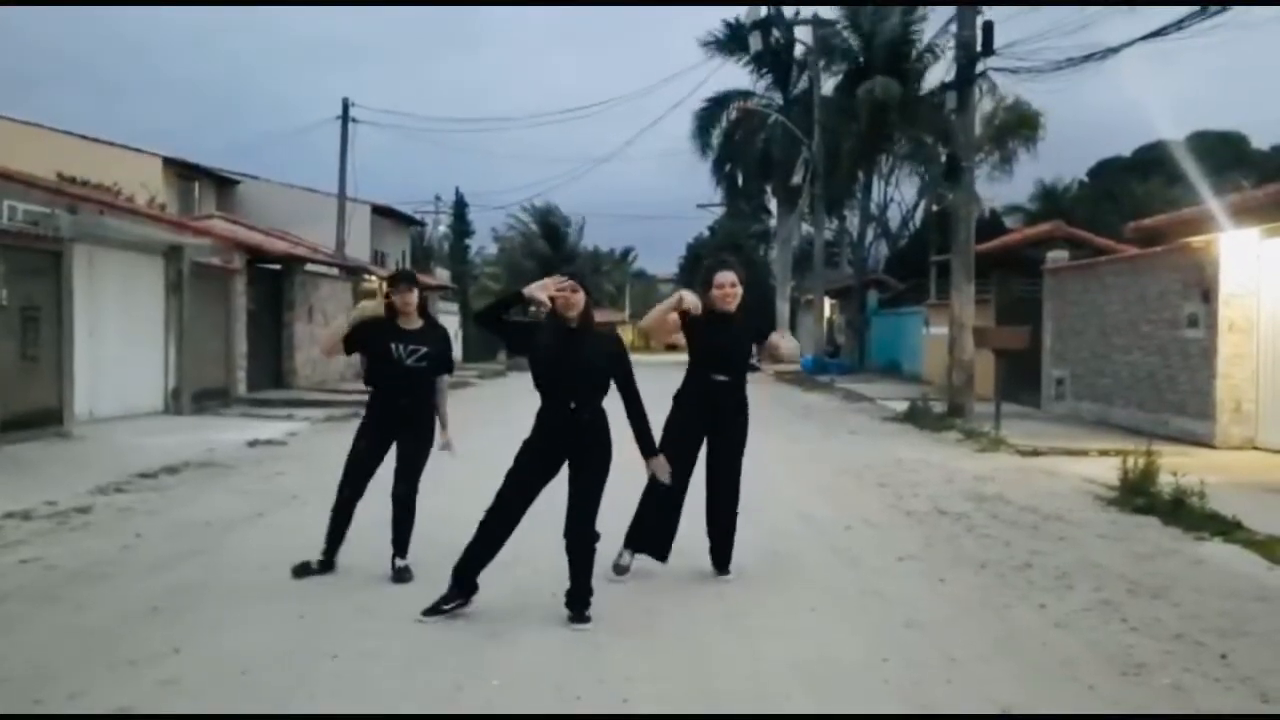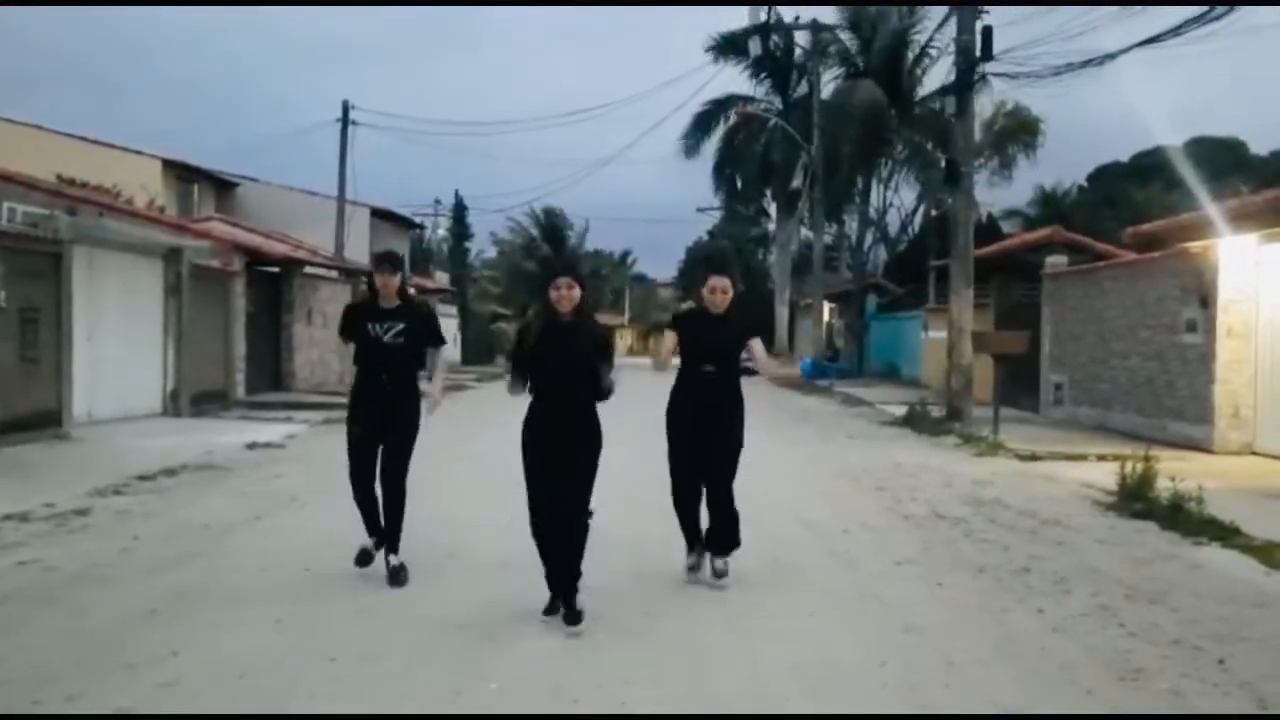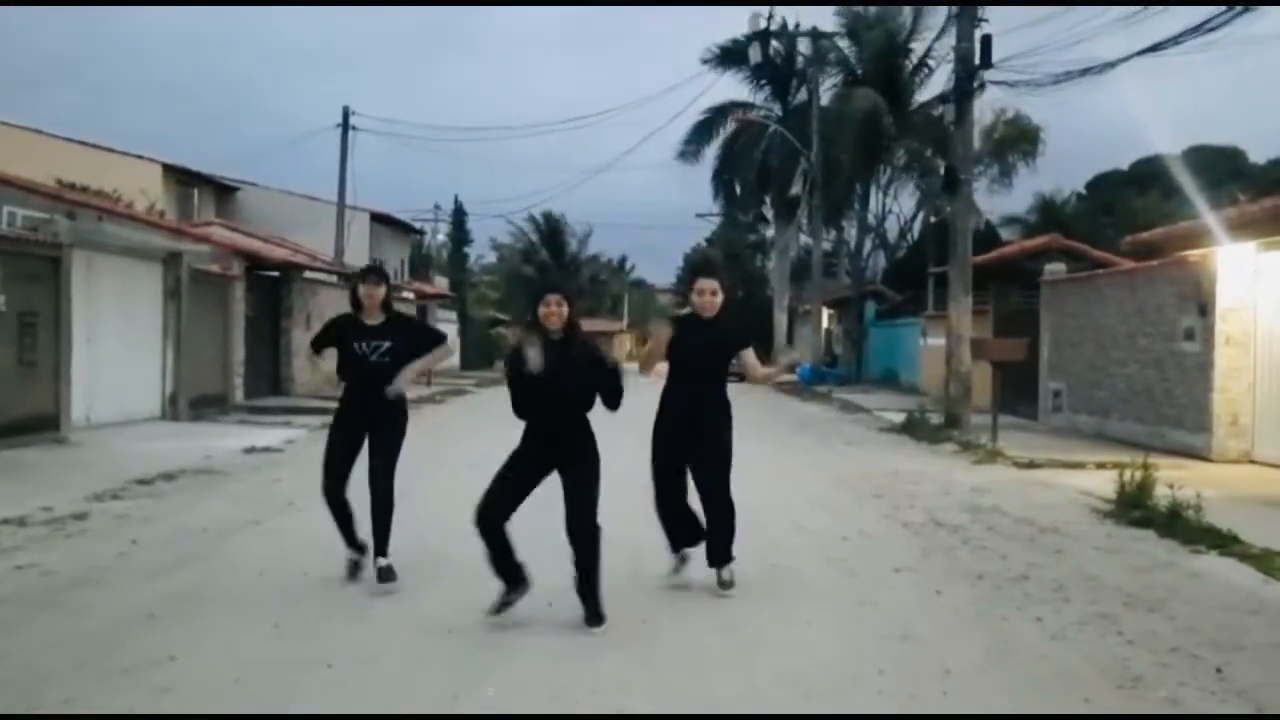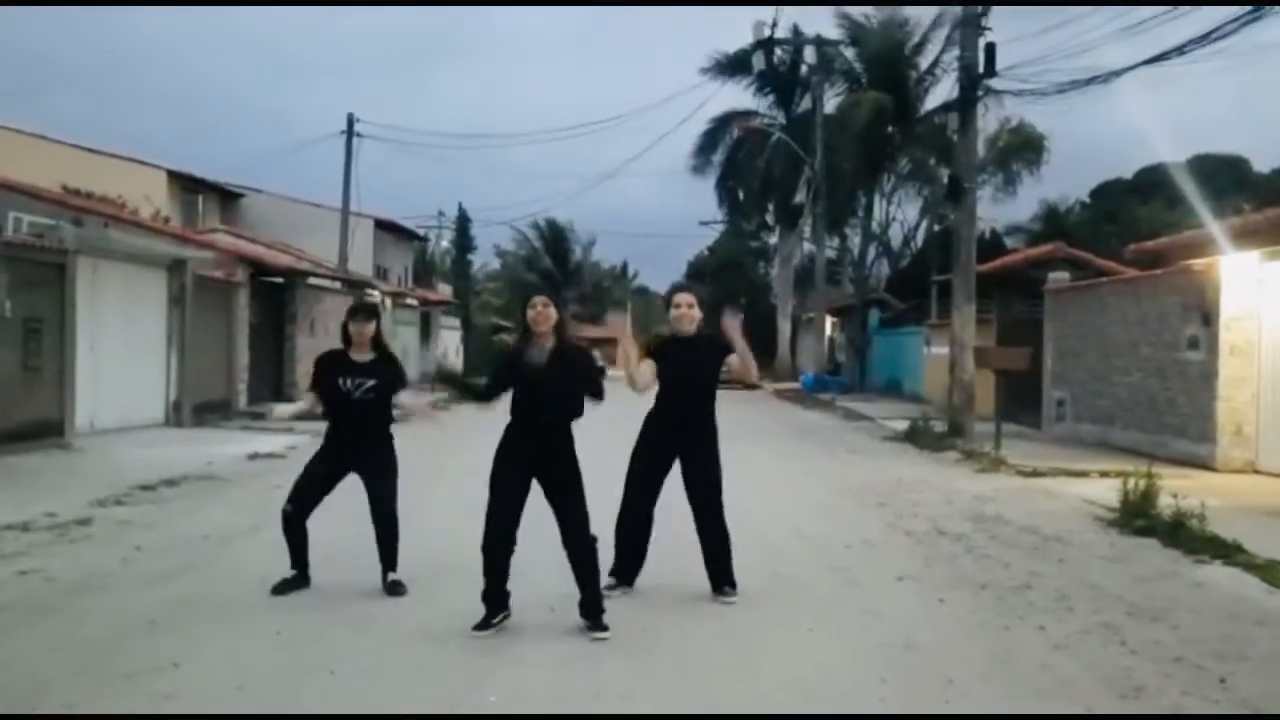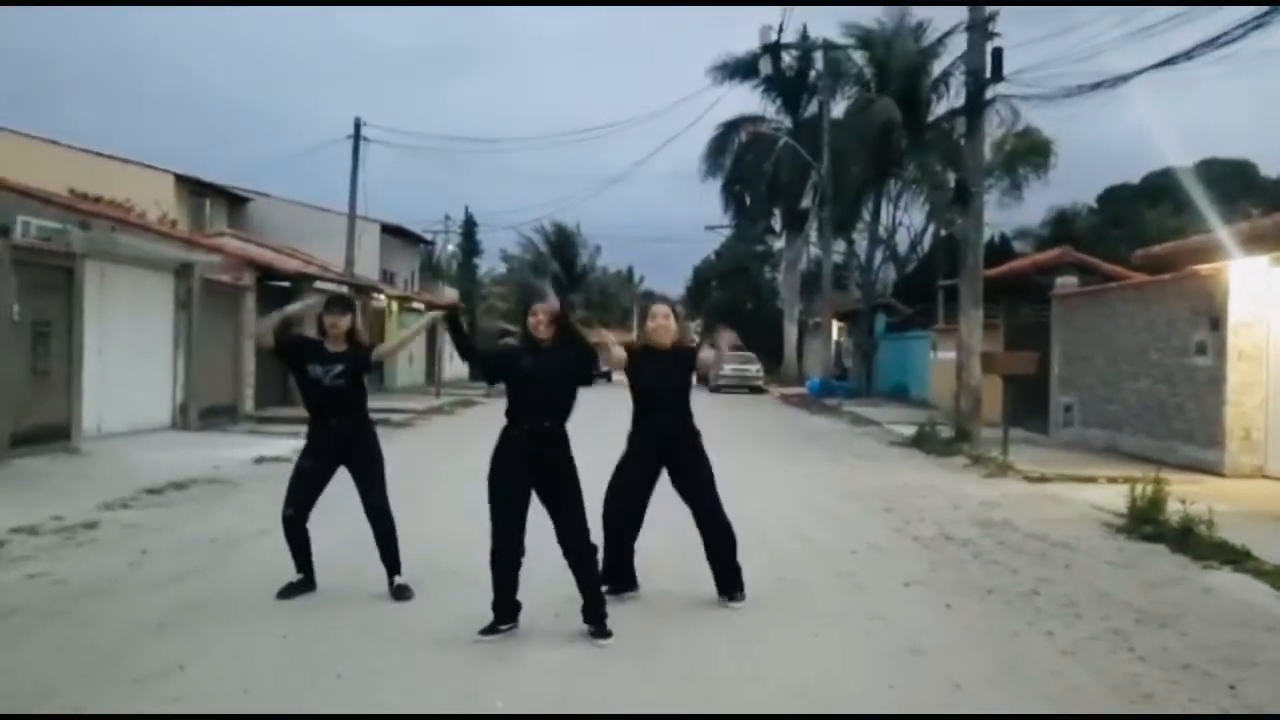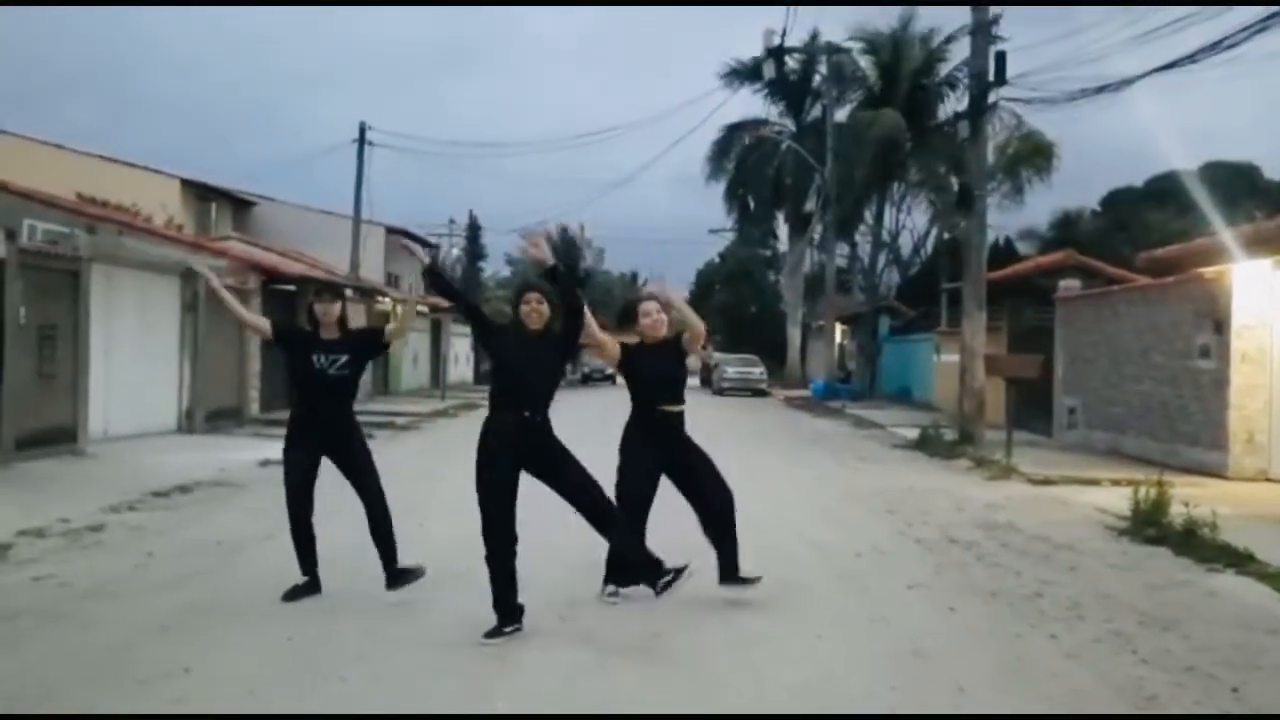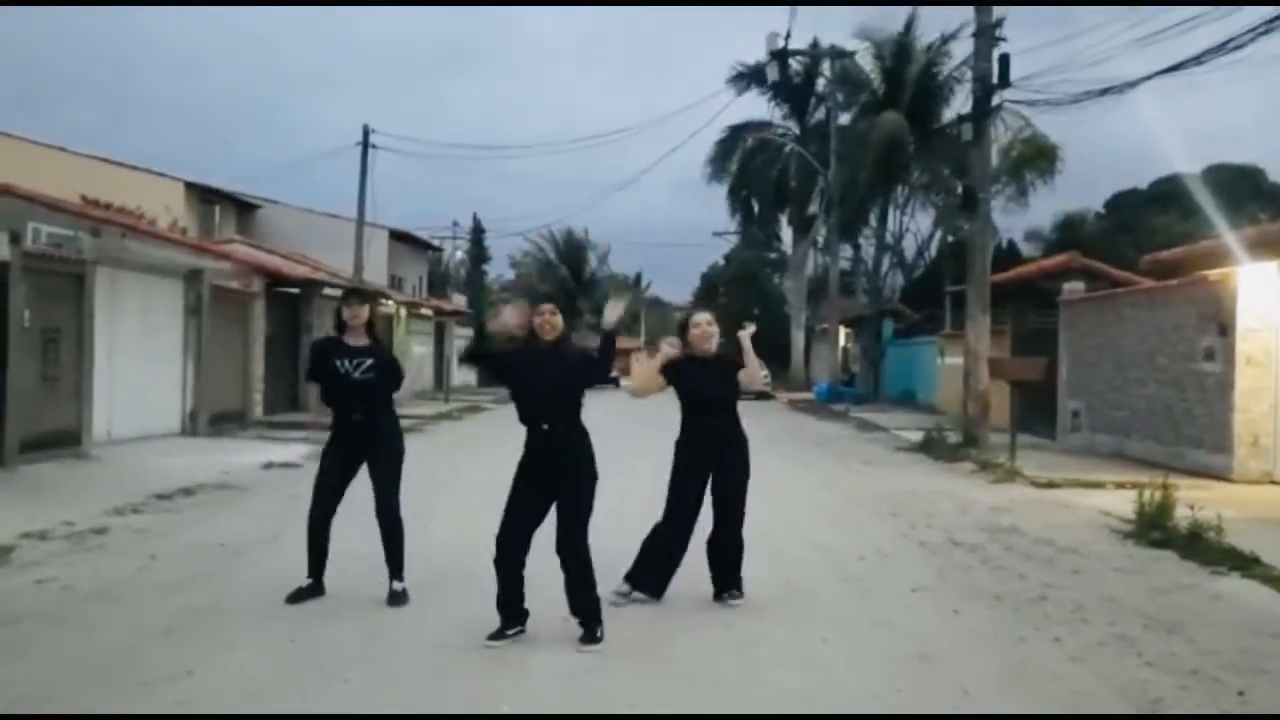
dt=0.4s
person 1, frame 1
left shoulder: (606, 341)
right shoulder: (537, 333)
left elbow: (630, 394)
right elbow: (485, 318)
left wrist: (651, 449)
right wrist: (525, 294)
left hip: (591, 433)
right hip: (548, 430)
left knee: (581, 524)
right knee: (503, 510)
left ankle: (579, 602)
right ankle: (461, 588)
person 1, frame 2
left shoulder: (596, 334)
right shoulder: (531, 332)
left elbow: (602, 390)
right elbow: (519, 380)
left wrist: (606, 380)
right wrist: (516, 380)
left hip: (580, 431)
right hip: (540, 428)
left knee: (574, 513)
right knee: (542, 517)
left ankle: (570, 597)
right ankle: (558, 590)
person 1, frame 3
left shoulder: (586, 350)
right shoulder: (523, 353)
left elbow: (612, 402)
right elbow: (521, 408)
left wrist: (612, 370)
right wrist: (530, 371)
left hip: (577, 450)
right hip: (535, 446)
left knee: (583, 529)
right knee: (488, 514)
left ankle: (591, 602)
right ankle: (514, 580)
person 1, frame 4
left shoulder: (576, 356)
right shoulder: (514, 356)
left elbow: (596, 392)
right elbow: (486, 394)
left wrist: (549, 361)
right wrist: (451, 378)
left hip: (557, 447)
right hip: (516, 447)
left knee: (579, 535)
right knee: (497, 534)
left ankle: (592, 611)
right ankle: (496, 606)
person 1, frame 5
left shoulder: (571, 357)
right shoulder: (512, 356)
left elbow: (589, 357)
right elbow: (472, 356)
left wrist: (561, 317)
right wrist: (453, 321)
left hip: (554, 450)
right hip: (514, 449)
left knee: (577, 541)
right knee: (506, 541)
left ankle: (596, 618)
right ankle: (505, 614)
person 1, frame 6
left shoulder: (558, 345)
right shoulder: (501, 339)
left elbow: (573, 307)
right elbow: (464, 303)
left wrist: (548, 265)
right wrist: (431, 271)
left hip: (539, 436)
right hip: (498, 438)
left knee: (595, 502)
right knee: (498, 532)
left ankle: (651, 571)
right ankle: (508, 616)
person 1, frame 7
left shoulder: (577, 358)
right shoulder: (518, 356)
left elbow: (601, 371)
right elbow: (471, 356)
left wrist: (608, 330)
right wrist: (496, 330)
left hip: (573, 454)
right hip: (536, 454)
left knee: (571, 542)
right knee: (510, 539)
left ankle: (591, 621)
right ankle: (512, 618)
person 2, frame 1
left shoulder: (437, 334)
right shoulder: (373, 329)
left elbow: (440, 383)
right elbow: (327, 349)
left wrist: (445, 428)
right wrist: (355, 316)
left hip: (417, 420)
right hip: (379, 415)
left knee: (405, 492)
right knee: (349, 488)
left ankle: (400, 558)
right ankle: (328, 556)
person 2, frame 2
left shoulder: (419, 314)
right shoulder: (357, 311)
left elbow: (435, 352)
left wrist: (437, 383)
right wrist: (349, 372)
left hip: (404, 402)
right hip: (365, 401)
left knee: (394, 478)
right knee: (360, 477)
left ankle: (394, 553)
right ankle: (374, 537)
person 2, frame 3
left shoulder: (405, 325)
right shoulder: (342, 326)
left elbow: (444, 348)
right elbow: (315, 350)
left wrist: (414, 369)
left hip: (390, 412)
right hip: (352, 408)
left knee: (380, 483)
right knee: (332, 486)
left ankle: (382, 557)
right ankle: (355, 548)
person 2, frame 4
left shoulder: (387, 363)
right shoulder: (329, 362)
left elbow: (401, 397)
right elbow: (314, 402)
right wrist: (290, 410)
left hip: (376, 449)
right hip: (335, 447)
left knee: (385, 512)
right knee: (293, 510)
left ankle: (390, 573)
right ankle: (299, 573)
person 2, frame 5
left shoulder: (358, 353)
right shoulder: (302, 349)
left elbow: (384, 352)
right elbow: (262, 335)
left wrist: (422, 324)
right wrist: (293, 310)
left hip: (360, 440)
right hip: (320, 441)
left knee: (378, 511)
right knee: (292, 514)
left ankle: (396, 577)
right ankle: (305, 576)
person 2, frame 6
left shoulder: (359, 340)
right shoulder: (297, 338)
left elbow: (399, 330)
right elbow: (252, 321)
right wrist: (217, 286)
left hip: (343, 429)
right hip: (303, 432)
left knee: (374, 497)
right knee: (298, 508)
left ankle: (392, 569)
right ankle: (310, 577)
person 2, frame 7
left shoulder: (382, 353)
right shoulder: (323, 349)
left elbow: (397, 390)
right elbow: (322, 392)
left hip: (382, 436)
right hip: (343, 436)
left knee: (387, 509)
right knee: (320, 510)
left ankle: (397, 581)
right ankle: (315, 580)
person 3, frame 1
left shoulder: (748, 325)
right shoulder: (693, 320)
left elbow: (783, 347)
right elbow: (649, 324)
right wrist: (678, 298)
left hip: (731, 409)
right hip: (691, 404)
left knee: (724, 484)
right knee: (668, 476)
left ankle: (721, 559)
right ankle: (633, 548)
person 3, frame 2
left shoulder: (741, 325)
right shoulder: (684, 320)
left elbow: (762, 363)
right elbow: (662, 362)
left wrist: (782, 368)
right wrist: (662, 353)
left hip: (726, 408)
right hip: (686, 405)
left knee: (720, 481)
right knee: (685, 482)
left ankle: (720, 551)
right ankle: (695, 547)
person 3, frame 3
left shoulder: (731, 332)
right shoulder: (674, 325)
left elbow: (756, 373)
right elbow: (645, 367)
left wrist: (780, 369)
right wrist: (656, 342)
left hip: (714, 416)
right hip: (673, 413)
left knee: (715, 489)
right knee: (667, 486)
left ankle: (722, 564)
right ankle: (683, 543)
person 3, frame 4
left shoulder: (714, 345)
right shoulder: (659, 347)
left elbow: (750, 376)
right elbow: (640, 385)
left wrist: (736, 339)
right wrist: (626, 346)
left hip: (699, 432)
right hip: (658, 429)
left knee: (708, 506)
right knee: (635, 502)
left ankle: (723, 581)
right ankle: (624, 575)
person 3, frame 5
left shoulder: (685, 353)
right shoulder: (635, 355)
left elbow: (711, 361)
right elbow: (612, 355)
left wrist: (722, 347)
right wrist: (608, 344)
left hip: (683, 439)
right hip: (643, 441)
left knee: (709, 512)
right knee: (618, 511)
left ankle: (730, 586)
right ankle: (619, 581)
person 3, frame 6
left shoulder: (677, 346)
right shoulder: (628, 354)
left elbow: (697, 330)
right elbow: (598, 340)
left wrist: (669, 298)
left hip: (676, 434)
right hip: (643, 437)
left knee: (718, 498)
right knee: (631, 509)
left ankle: (730, 571)
right ankle: (617, 579)
person 3, frame 7
left shoulder: (730, 362)
right shoulder: (679, 365)
left elbow: (754, 383)
right elbow: (637, 388)
left wrist: (746, 343)
right wrist: (659, 357)
left hip: (731, 447)
right hip: (692, 446)
left knee: (729, 518)
right knee: (678, 516)
left ankle: (729, 584)
right ankle: (639, 583)
